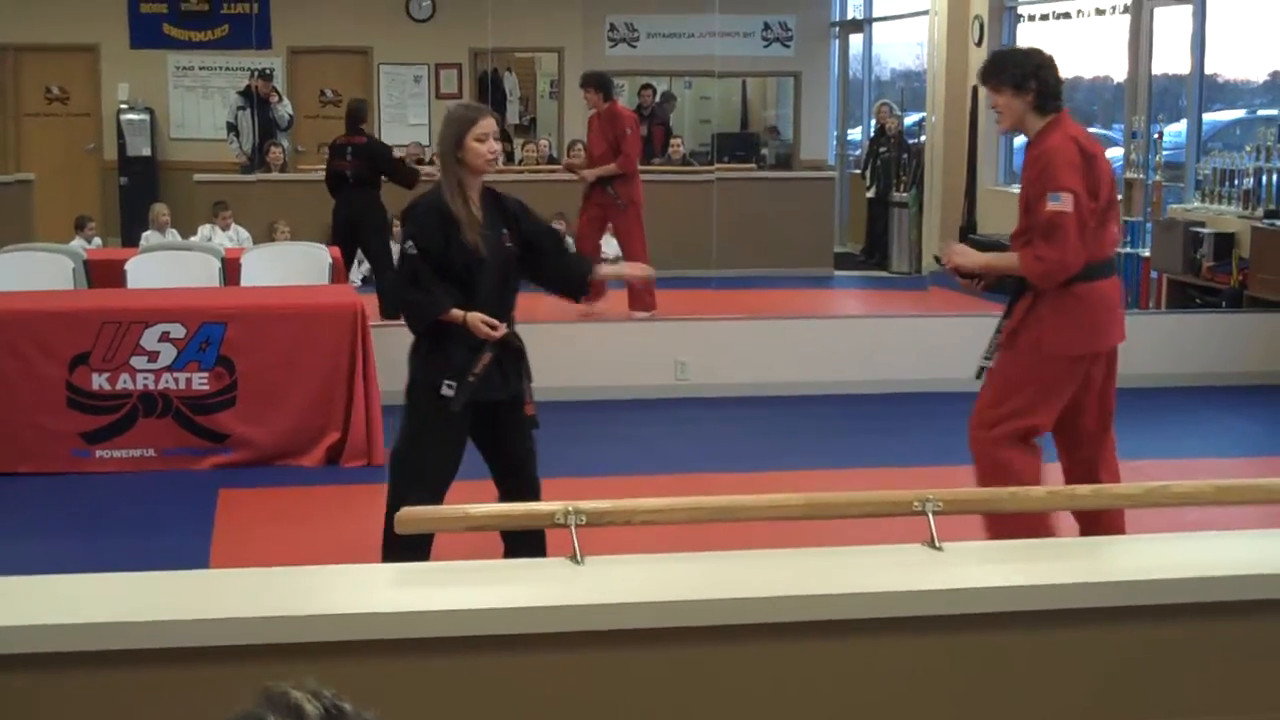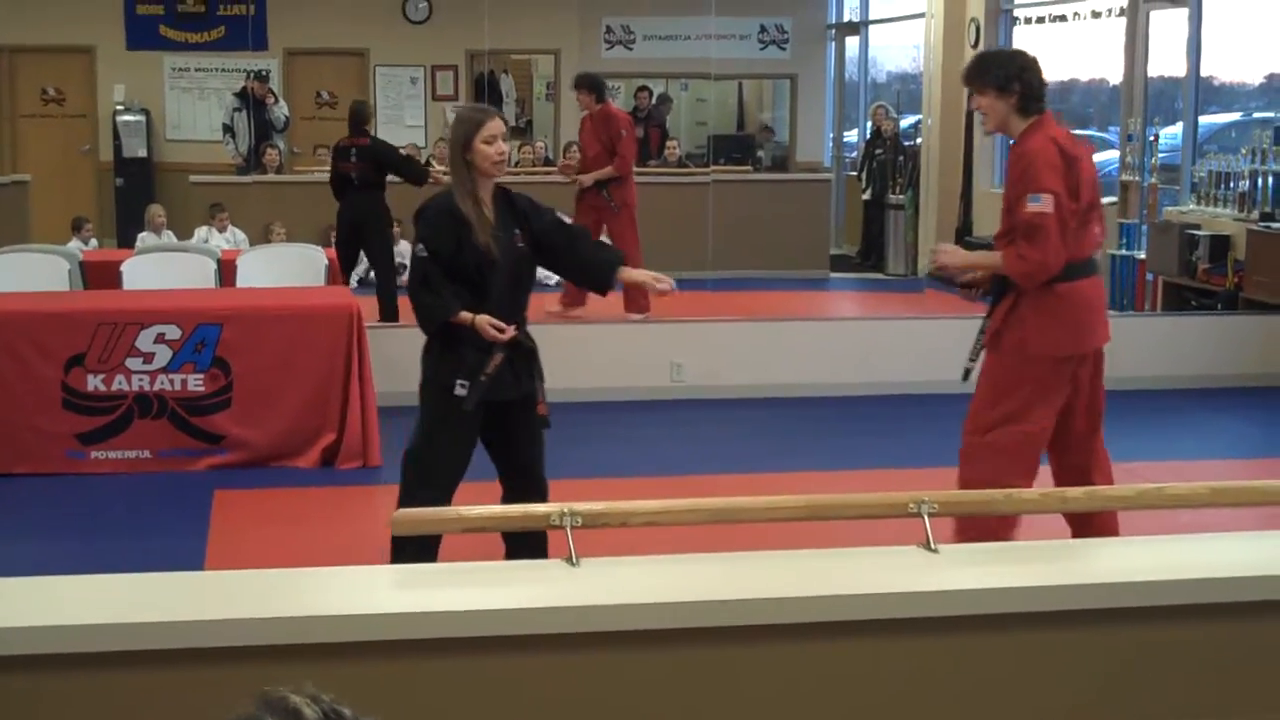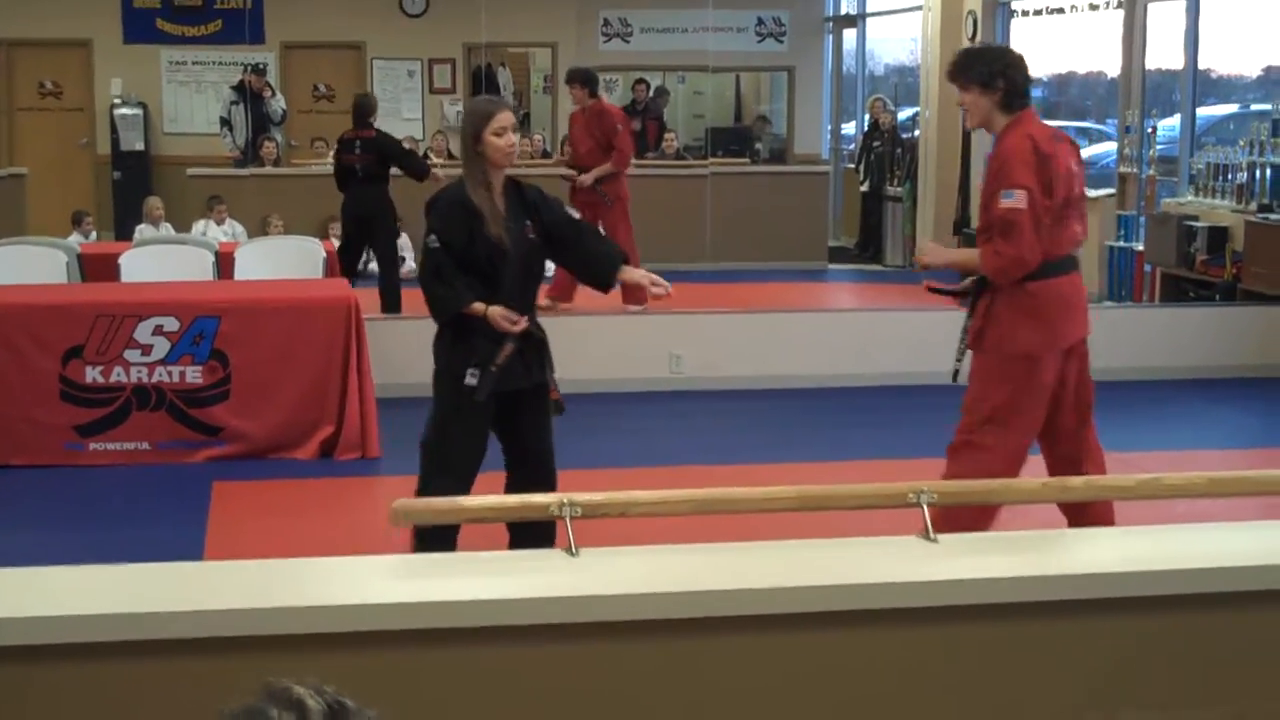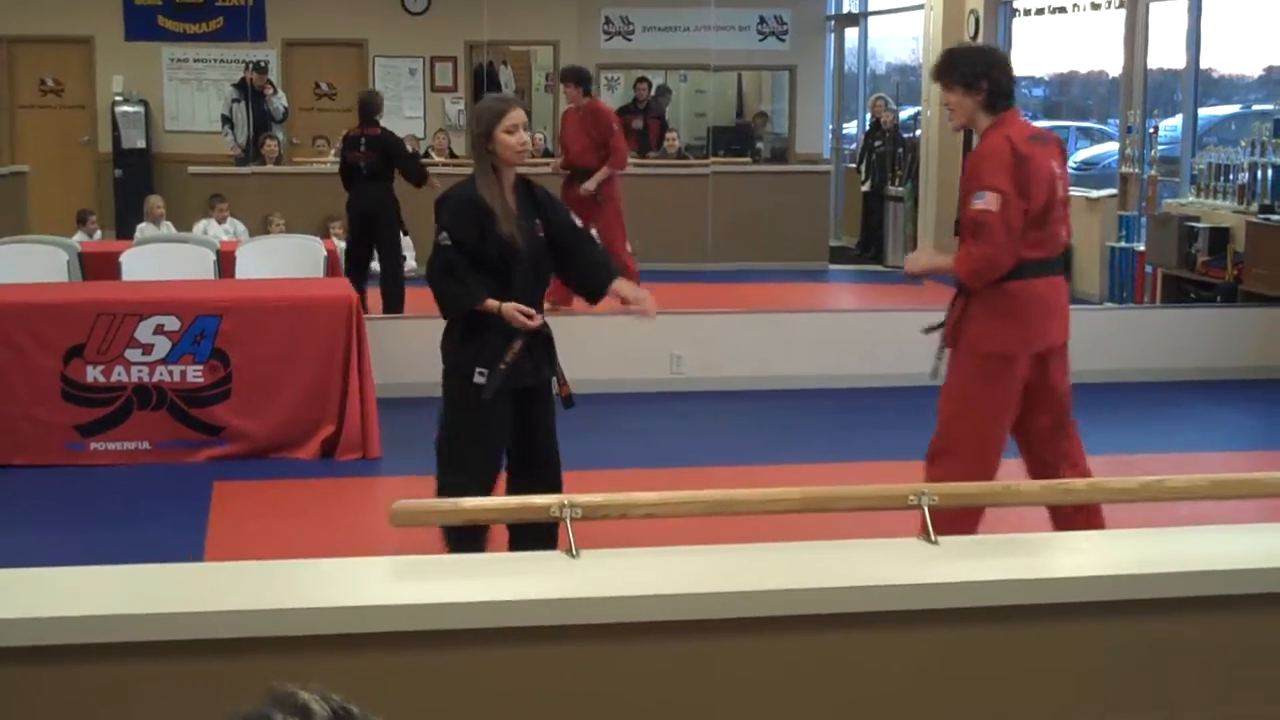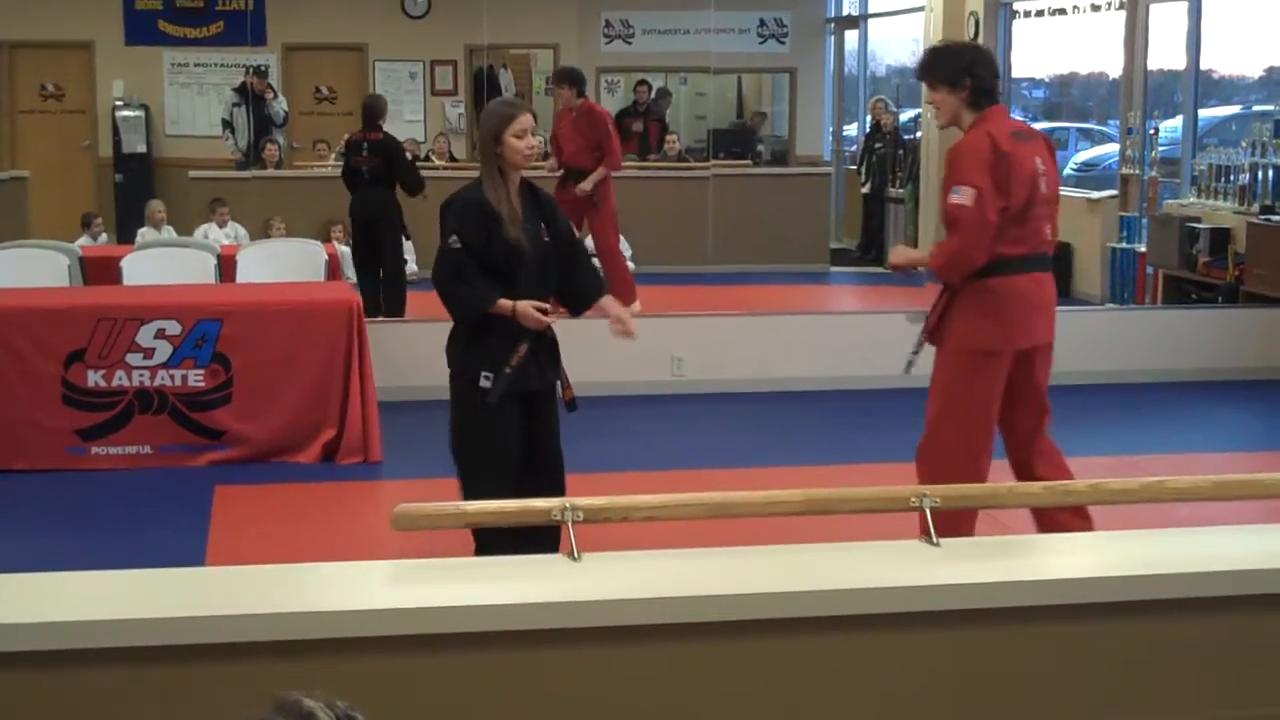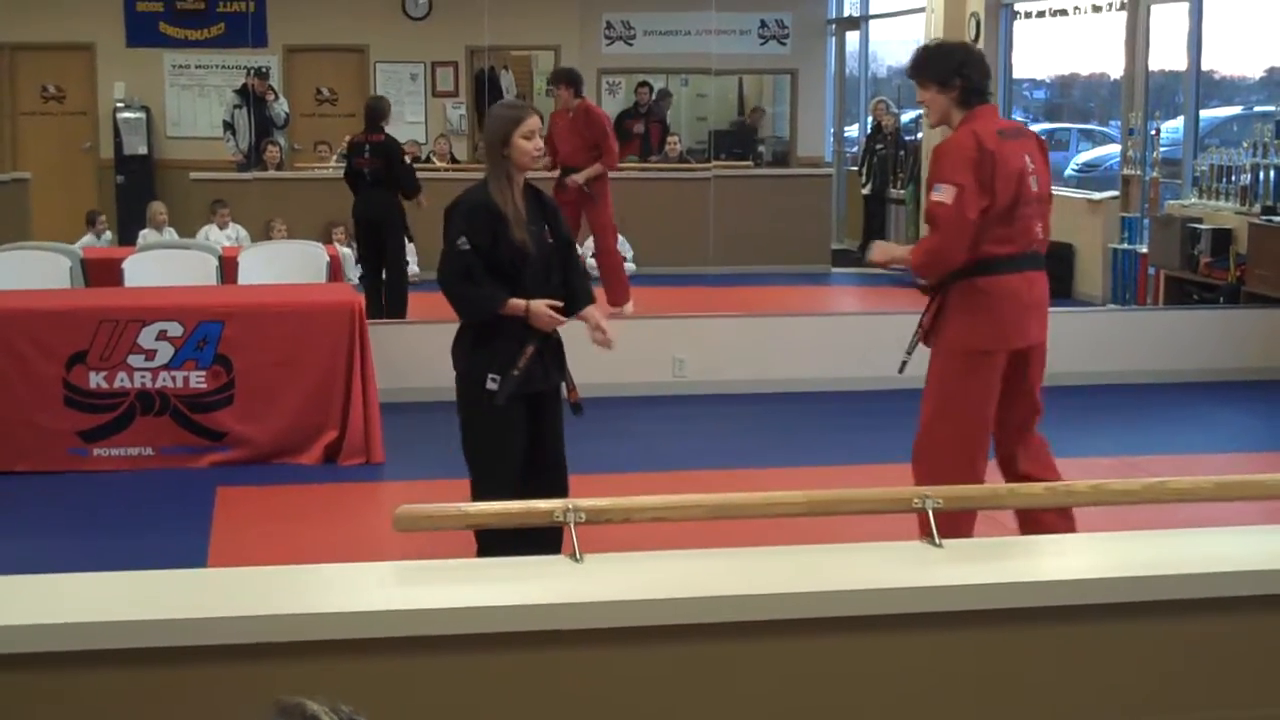
dt=0.1s
person 1, frame 1
left shoulder: (1054, 152)
right shoulder: (1070, 141)
left elbow: (1056, 257)
left wrist: (981, 261)
right wrist: (998, 263)
left hip: (1064, 310)
right hip: (1091, 304)
left knee: (998, 431)
right knee: (1087, 440)
person 1, frame 2
left shoulder: (1036, 153)
right shoulder: (1057, 143)
left elbow: (1037, 258)
left wrist: (967, 259)
right wrist: (988, 268)
left hip: (1047, 311)
right hip: (1075, 305)
left knee: (990, 438)
right knee: (1078, 443)
person 1, frame 3
left shoulder: (1013, 150)
right shoulder: (1053, 140)
left elbow: (1014, 254)
left wrist: (950, 256)
right wrist: (981, 270)
left hip: (1026, 309)
right hip: (1063, 300)
left knee: (982, 441)
right knee: (1070, 435)
person 1, frame 4
left shoulder: (993, 152)
right shoulder: (1043, 142)
left elbow: (988, 256)
left wrist: (931, 263)
right wrist: (958, 263)
left hip: (1003, 310)
right hip: (1044, 301)
left knee: (957, 449)
right knee: (1052, 439)
person 1, frame 5
left shoulder: (975, 148)
right shoulder: (1030, 139)
left elbow: (965, 249)
left wrist: (915, 256)
right wrist: (943, 262)
left hip: (987, 304)
right hip: (1034, 296)
left knee: (950, 447)
right knee: (1028, 433)
person 1, frame 6
left shoulder: (960, 147)
right shoulder: (1026, 138)
left elbow: (944, 248)
left wrist: (894, 253)
left hip: (980, 303)
right hip: (1028, 295)
left knee: (946, 448)
right knee: (1019, 433)
person 2, frame 1
left shoulder: (505, 210)
right shoulder: (428, 211)
left elbow: (551, 258)
right elbow: (411, 289)
left wrist: (615, 270)
right wrist: (463, 317)
left hip: (500, 357)
right hip: (445, 361)
left knee: (518, 469)
right knee: (421, 474)
left ankle: (527, 564)
person 2, frame 2
left shoulder: (520, 210)
right shoulder: (440, 213)
left elbow: (572, 249)
right elbow: (424, 291)
left wrist: (634, 275)
right wrist: (472, 321)
left hip: (512, 358)
right hip: (458, 362)
left knee: (525, 471)
right knee: (433, 473)
left ankle: (528, 566)
person 2, frame 3
left shoulder: (529, 200)
right shoulder: (451, 204)
left elbow: (578, 243)
right elbow: (435, 281)
left wrist: (631, 274)
right wrist: (484, 311)
left hip: (522, 346)
right hip: (468, 351)
left knee: (532, 459)
right knee: (449, 463)
left ankle: (531, 557)
right ankle: (429, 559)
person 2, frame 4
left shoulder: (536, 199)
right shoulder: (461, 203)
left elbow: (577, 250)
right elbow: (445, 279)
left wrist: (622, 287)
right wrist: (497, 308)
left hip: (529, 346)
right hip: (478, 349)
left knee: (538, 459)
right knee: (473, 462)
left ankle: (533, 558)
right ankle: (465, 560)
person 2, frame 5
left shoulder: (541, 203)
right shoulder: (467, 205)
left elbow: (572, 263)
right elbow: (452, 281)
left wrist: (606, 304)
right wrist: (510, 308)
left hip: (534, 351)
right hip: (485, 354)
left knee: (540, 463)
right knee: (490, 467)
left ankle: (535, 561)
person 2, frame 6
left shoulder: (542, 205)
right shoulder: (473, 208)
left elbow: (567, 268)
right elbow: (460, 284)
left wrist: (588, 313)
right wrist: (522, 307)
left hip: (538, 353)
right hip: (490, 355)
left knee: (545, 464)
right knee: (496, 469)
left ankle: (539, 563)
person 3, frame 1
left shoulder: (623, 117)
right shoulder: (594, 119)
left elbow: (628, 161)
left wrist: (595, 172)
right wrist: (580, 166)
left hip: (622, 190)
right hip: (599, 189)
left knee: (632, 247)
right knee: (585, 239)
left ankle: (643, 304)
right ankle: (594, 293)
person 3, frame 2
left shoulder: (617, 119)
right shoulder: (586, 121)
left elbow: (625, 162)
left wrist: (592, 177)
right wrist: (575, 169)
left hip: (616, 193)
right hip: (592, 192)
left knee: (627, 250)
left ankle: (638, 306)
right ankle: (571, 301)
person 3, frame 3
left shoulder: (610, 114)
right shoulder: (576, 116)
left elbow: (623, 156)
left wrist: (593, 175)
right wrist: (569, 163)
left hip: (609, 187)
right hip: (584, 186)
left knee: (621, 243)
left ankle: (635, 298)
right ankle: (557, 295)
person 3, frame 4
left shoulder: (603, 114)
right shoulder: (567, 116)
left elbow: (620, 157)
left wrist: (595, 181)
right wrist: (561, 162)
left hip: (602, 188)
right hip: (575, 186)
left knee: (614, 244)
right ankle: (558, 298)
person 3, frame 5
left shoulder: (597, 115)
right shoulder: (560, 116)
left elbow: (613, 158)
left wrist: (590, 182)
right wrist: (554, 162)
left hip: (596, 187)
right hip: (568, 186)
left knee: (606, 244)
left ankle: (628, 299)
person 3, frame 6
left shoulder: (595, 115)
right shoulder: (556, 116)
left elbow: (611, 157)
left wrist: (583, 176)
right wrist: (549, 161)
left hip: (593, 186)
right hip: (566, 187)
left knee: (606, 244)
left ankle: (621, 300)
person 4, frame 1
left shoulder: (336, 145)
right shoulder: (373, 145)
left elbow: (331, 179)
right elbow: (397, 170)
right wrist: (418, 176)
left hip: (343, 209)
right hip: (369, 209)
left knee: (339, 262)
right knee: (383, 264)
right ankle: (391, 314)
person 4, frame 2
left shoulder: (340, 147)
right shoulder: (377, 147)
left elbow: (335, 181)
right elbow: (406, 166)
right wrist: (428, 175)
left hip: (348, 211)
right hip: (373, 211)
left knee: (341, 264)
right knee: (384, 268)
right ankle: (389, 318)
person 4, frame 3
left shoulder: (344, 140)
right shoulder: (381, 140)
left elbow: (339, 174)
right elbow: (408, 161)
right wrist: (429, 172)
left hip: (352, 204)
right hip: (377, 204)
left knee: (347, 255)
right knee: (388, 259)
right ankle: (391, 311)
person 4, frame 4
left shoulder: (349, 138)
right shoulder: (386, 138)
left elbow: (344, 172)
right elbow: (409, 164)
right wrist: (426, 180)
left hip: (357, 202)
right hip: (382, 201)
left knee: (356, 255)
right knee: (391, 257)
right ankle: (393, 310)
person 4, frame 5
left shoulder: (351, 142)
right shoulder: (388, 142)
left elbow: (347, 175)
right elbow: (407, 174)
right wrist: (420, 190)
left hip: (360, 206)
right hip: (385, 206)
left knee: (365, 262)
right knee: (392, 262)
left ankle: (372, 313)
right ankle: (393, 314)
person 4, frame 6
left shoulder: (354, 143)
right shoulder: (389, 144)
left elbow: (350, 177)
right elbow: (405, 178)
right wrist: (416, 196)
left hip: (363, 208)
right hip: (387, 208)
left knee: (370, 264)
right knee: (395, 264)
left ankle: (374, 314)
right ankle: (394, 316)
